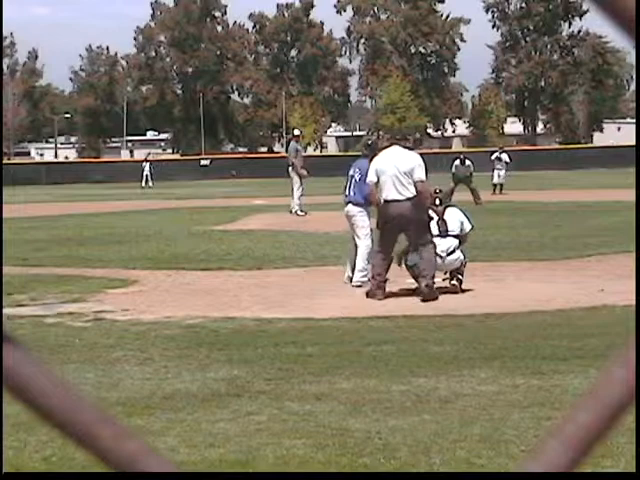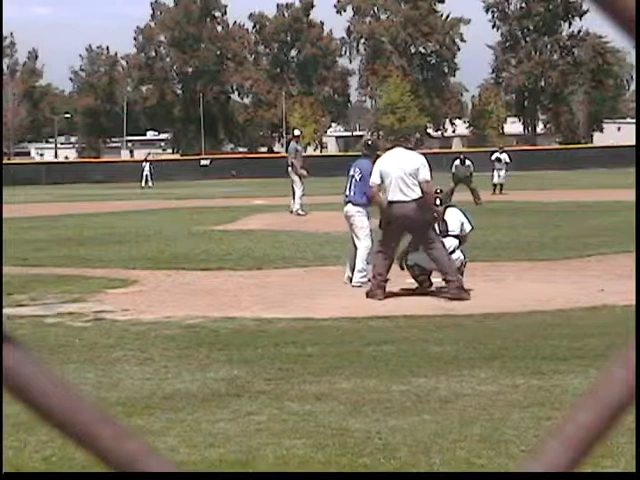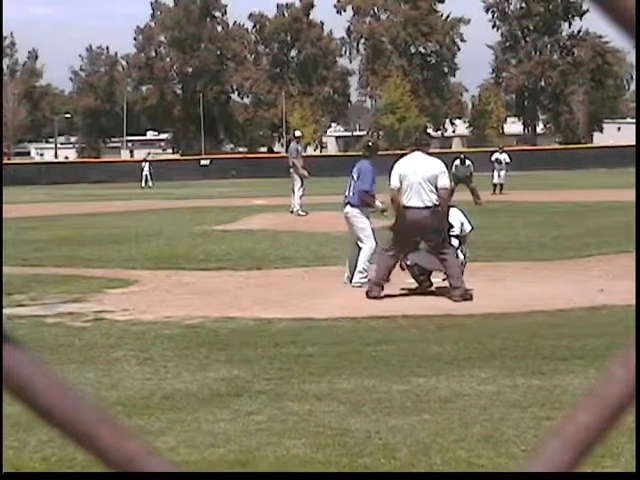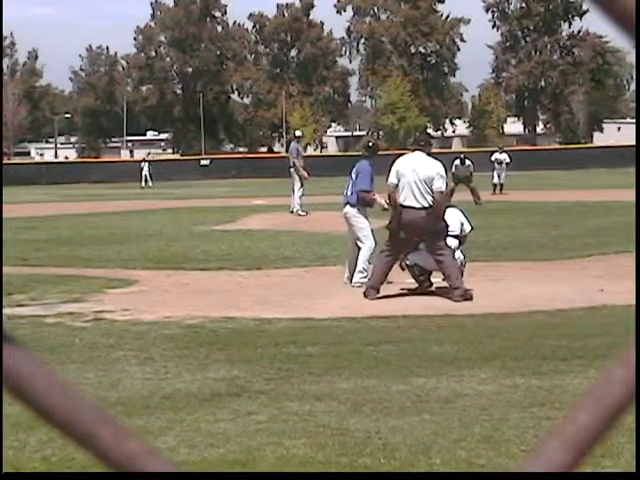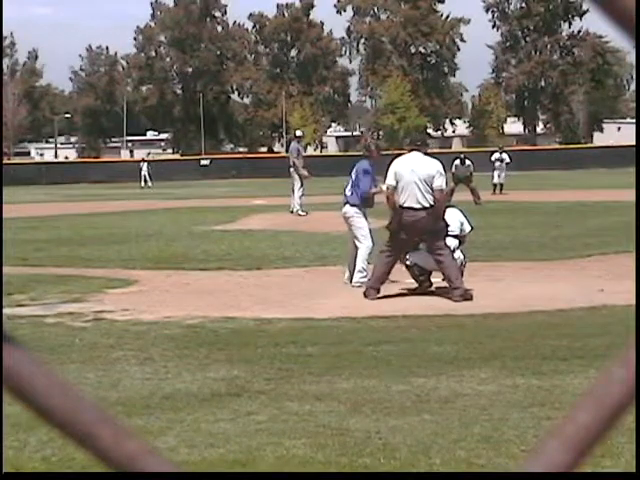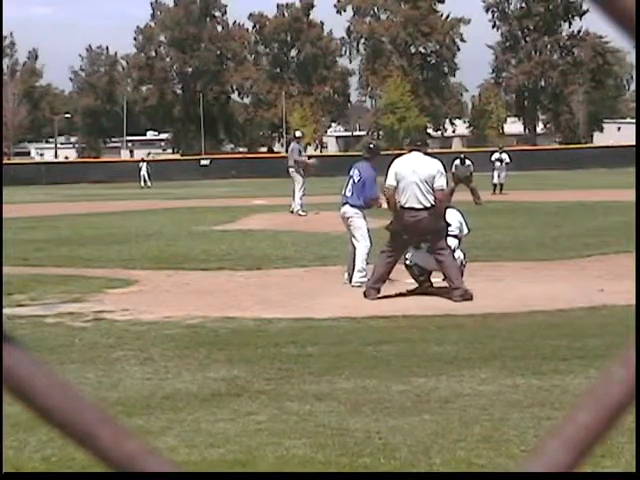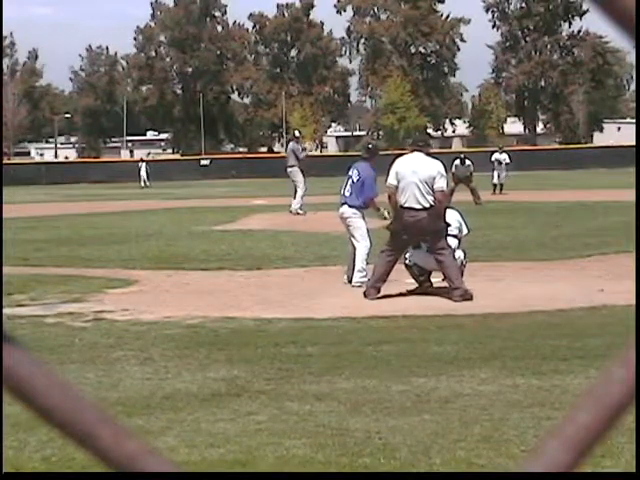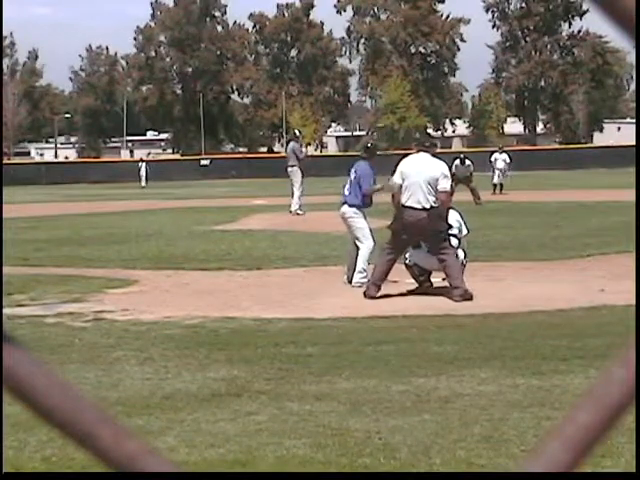
dt=0.3s
person 1, frame 1
left shoulder: (378, 159)
right shoulder: (413, 157)
left elbow: (371, 190)
right elbow: (421, 188)
left wrist: (381, 209)
right wrist: (427, 208)
left hip: (389, 208)
right hip: (411, 207)
left knee: (383, 248)
right knee: (425, 245)
left ankle: (377, 288)
right ankle: (426, 284)
person 1, frame 2
left shoulder: (381, 161)
right shoulder: (417, 157)
left elbow: (374, 192)
right elbow: (427, 189)
left wrist: (385, 211)
right wrist: (431, 209)
left hip: (393, 209)
right hip: (416, 208)
left knee: (385, 249)
right knee: (434, 245)
left ankle: (377, 289)
right ankle: (453, 285)
person 1, frame 3
left shoulder: (400, 163)
right shoulder: (437, 164)
left elbow: (394, 195)
right elbow: (444, 196)
left wrist: (400, 215)
right wrist: (443, 217)
left hip: (408, 214)
right hip: (430, 214)
left knee: (392, 251)
right knee: (446, 251)
left ankle: (375, 287)
right ankle: (458, 290)
person 1, frame 4
left shoulder: (400, 162)
right shoulder: (436, 165)
left elbow: (391, 192)
right elbow: (439, 198)
left wrist: (397, 213)
right wrist: (438, 219)
left hip: (404, 214)
right hip: (426, 215)
left knee: (389, 252)
right knee: (443, 253)
left ankle: (372, 289)
right ankle: (458, 291)
person 1, frame 5
left shoulder: (397, 162)
right shoulder: (434, 164)
left elbow: (389, 193)
right elbow: (439, 197)
left wrist: (396, 214)
right wrist: (438, 218)
left hip: (404, 215)
right hip: (427, 215)
left knee: (389, 252)
right knee: (442, 252)
left ankle: (372, 289)
right ankle: (458, 290)
person 1, frame 6
left shoulder: (398, 163)
right shoulder: (435, 164)
left elbow: (389, 194)
right elbow: (440, 197)
left wrist: (396, 215)
right wrist: (440, 218)
left hip: (405, 216)
right hip: (428, 216)
left knee: (390, 252)
right knee: (443, 253)
left ankle: (372, 289)
right ankle: (458, 290)
person 1, frame 7
left shoulder: (399, 162)
right shoulder: (436, 165)
left elbow: (391, 193)
right elbow: (440, 197)
left wrist: (397, 215)
right wrist: (440, 218)
left hip: (405, 215)
right hip: (428, 216)
left knee: (389, 252)
right knee: (444, 252)
left ankle: (372, 289)
right ankle: (458, 291)
person 1, frame 8
left shoulder: (405, 162)
right shoulder: (440, 166)
left elbow: (395, 193)
right elbow: (443, 199)
left wrist: (399, 214)
right wrist: (442, 218)
left hip: (406, 214)
right hip: (429, 216)
left knee: (390, 251)
right knee: (446, 252)
left ankle: (372, 288)
right ankle: (459, 290)
person 2, frame 1
left shoulder: (355, 165)
right shoulder: (369, 167)
right elbow: (370, 194)
left hip: (350, 207)
right hip: (359, 209)
left knee: (357, 242)
right knee: (365, 243)
left ankle: (350, 275)
right ankle: (359, 278)
person 2, frame 2
left shoulder: (355, 164)
right shoulder: (369, 167)
right elbow: (371, 194)
left hip: (349, 207)
right hip: (359, 209)
left knee: (357, 243)
right knee: (364, 244)
left ankle: (350, 275)
right ankle: (359, 279)
person 2, frame 3
left shoulder: (359, 165)
right shoulder: (368, 167)
right elbow: (363, 193)
left wrist: (375, 202)
right wrist: (377, 204)
left hip: (350, 208)
right hip: (357, 210)
left knee: (356, 244)
right knee: (369, 243)
left ankle: (350, 276)
right ankle: (359, 279)
person 2, frame 4
left shoulder: (360, 165)
right shoulder: (366, 167)
right elbow: (362, 193)
left wrist: (375, 198)
right wrist: (378, 201)
left hip: (350, 208)
right hip: (356, 210)
left knee: (356, 244)
right knee: (368, 243)
left ankle: (350, 276)
right ankle: (359, 279)
person 2, frame 5
left shoulder: (360, 164)
right shoulder: (366, 168)
left elbow: (368, 187)
right elbow: (365, 192)
left wrist: (379, 188)
right wrist: (382, 189)
left hip: (349, 208)
right hip: (356, 210)
left knee: (357, 243)
right knee: (366, 244)
left ankle: (350, 276)
right ankle: (359, 279)
person 2, frame 6
left shoulder: (357, 166)
right shoulder: (369, 171)
right elbow: (370, 199)
left wrist: (377, 199)
right wrist: (381, 204)
left hip: (346, 208)
right hip: (355, 211)
left knee: (356, 243)
right knee: (363, 244)
left ankle: (350, 275)
right ankle: (358, 279)
person 2, frame 7
left shoulder: (355, 166)
right shoulder: (369, 172)
right elbow: (369, 199)
right wrist: (381, 211)
left hip: (345, 208)
right hip: (353, 211)
left knee: (356, 243)
right knee: (363, 244)
left ankle: (350, 275)
right ankle: (359, 279)
person 2, frame 8
left shoulder: (357, 165)
right shoulder: (366, 168)
right elbow: (368, 190)
left wrist: (379, 186)
right wrist: (383, 186)
left hip: (347, 208)
right hip: (354, 210)
left knee: (357, 243)
right knee: (367, 243)
left ankle: (350, 276)
right ankle: (359, 279)
